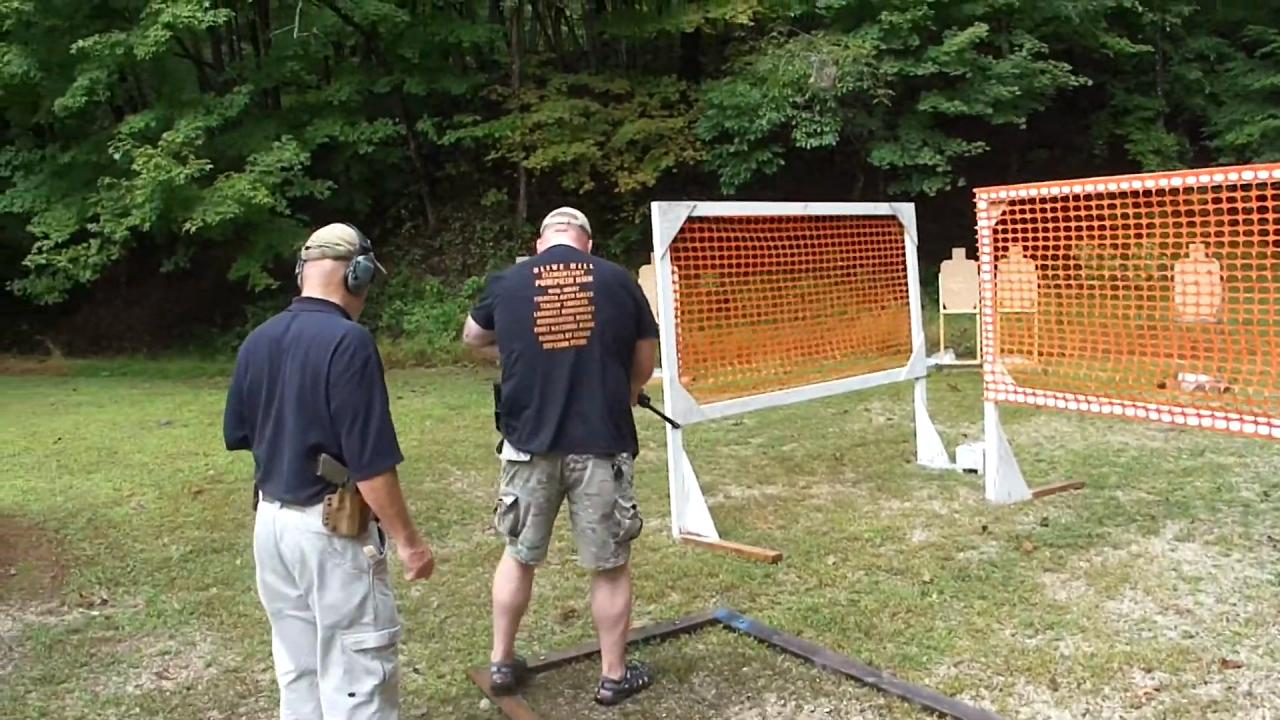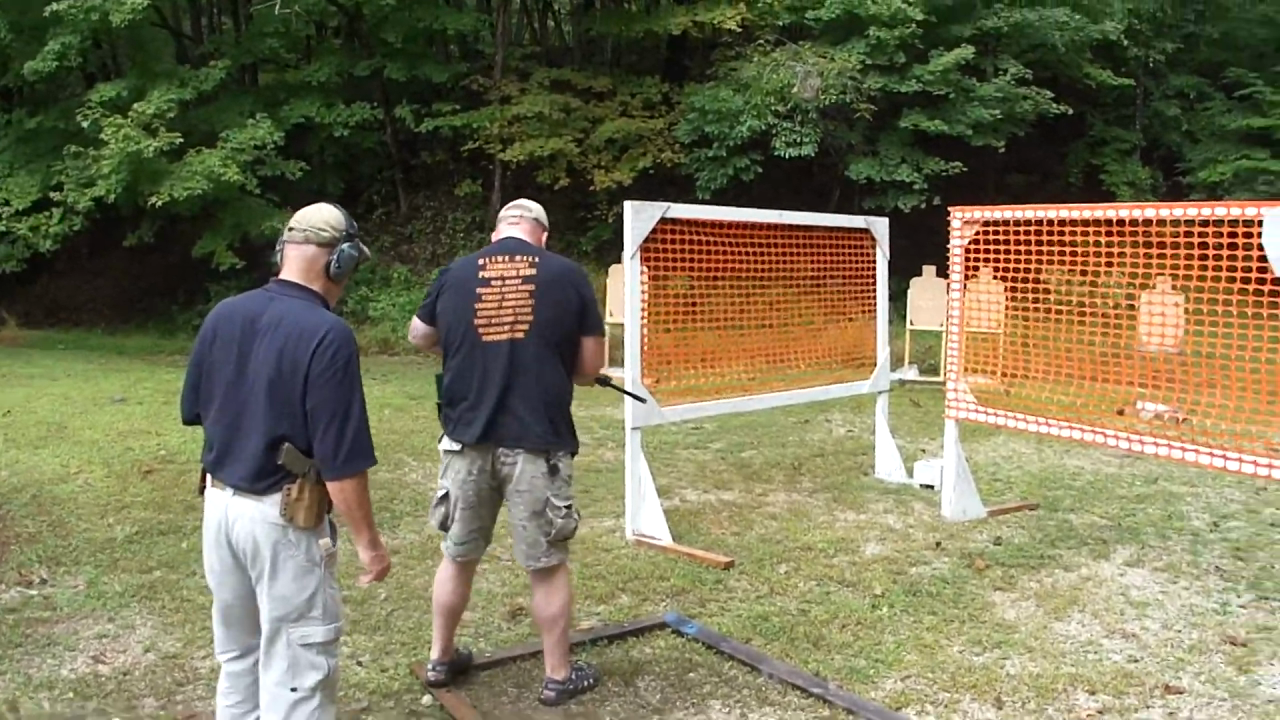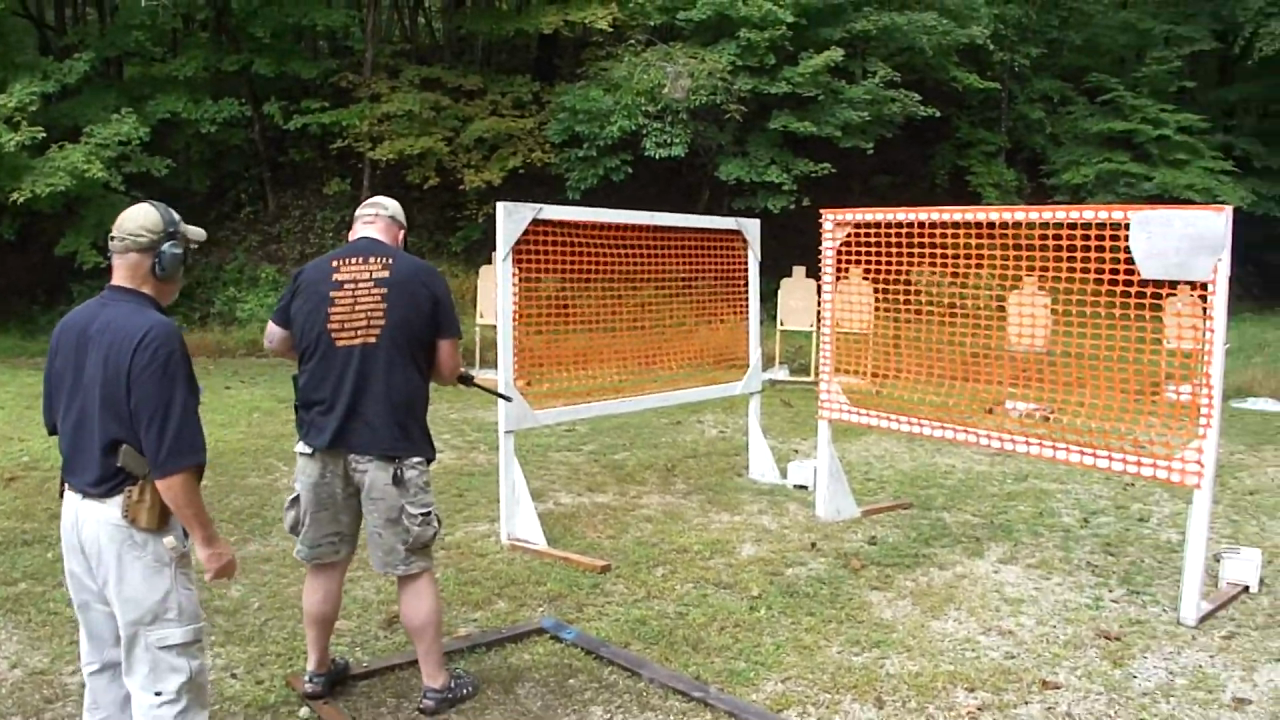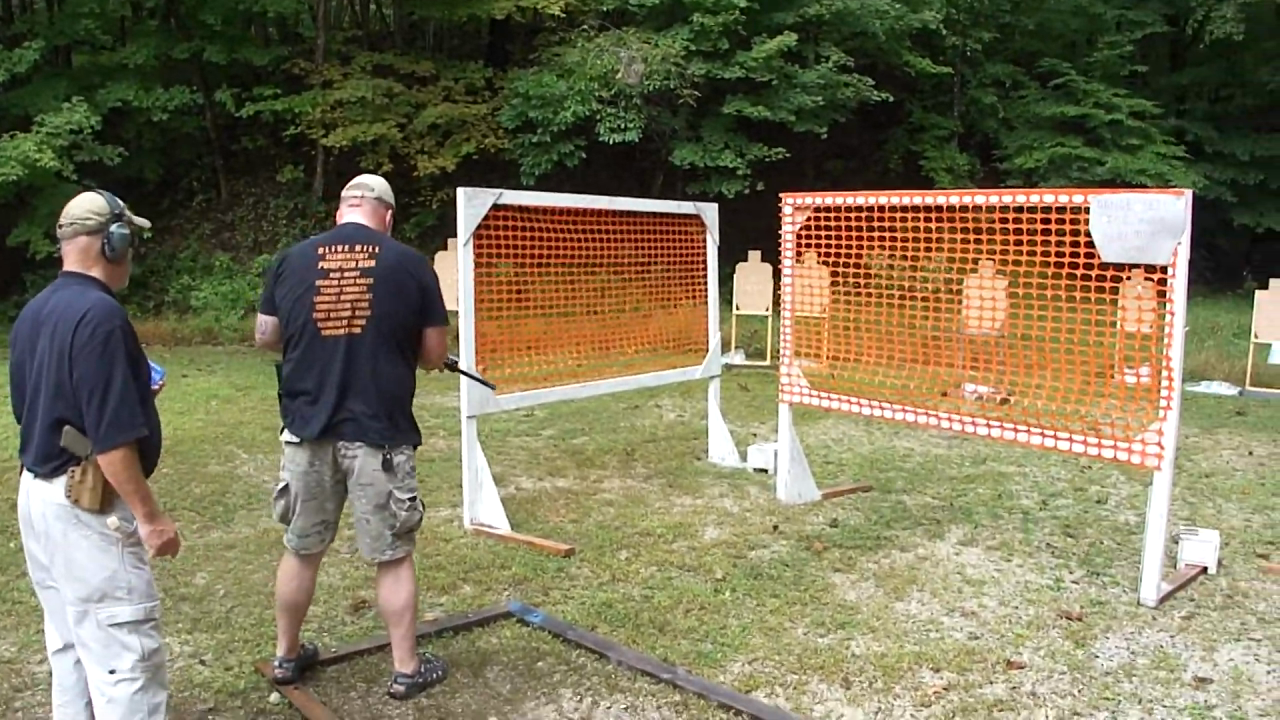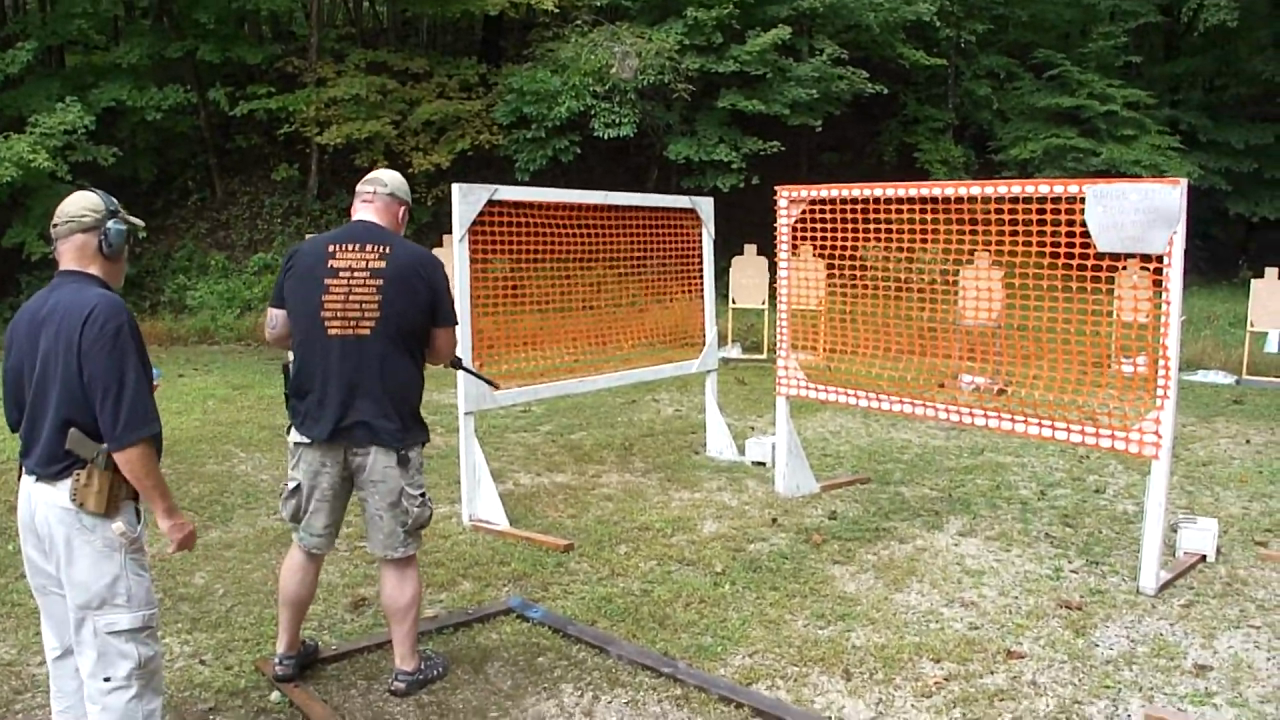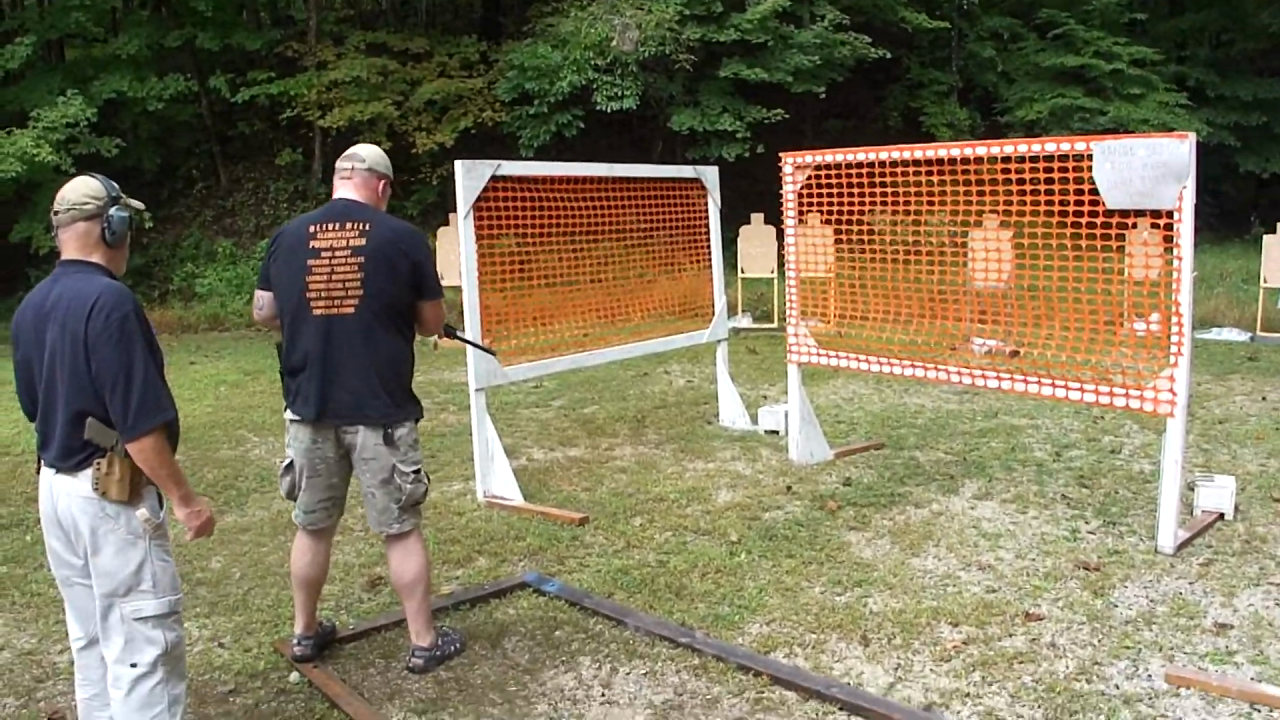
dt=0.4s
person 1, frame 1
left shoulder: (257, 340)
right shoulder: (348, 341)
left elbow: (238, 434)
right elbow: (371, 461)
right wrist: (407, 539)
left hip: (271, 519)
right hip: (331, 529)
left knee: (298, 669)
right knee: (357, 674)
person 1, frame 2
left shoulder: (224, 315)
right shoulder: (327, 335)
left elbow: (194, 410)
right elbow: (341, 461)
right wrist: (368, 541)
left hip: (220, 504)
right hip: (282, 518)
left knee: (237, 651)
right knee: (298, 667)
person 1, frame 3
left shoulder: (71, 325)
right shoulder: (154, 335)
right elbow: (171, 461)
right wrist: (207, 538)
left hip: (78, 512)
right hip: (134, 523)
left knee: (104, 663)
right knee: (168, 675)
person 1, frame 4
left shoulder: (33, 312)
right shoulder: (99, 314)
right elbow: (112, 438)
right wrist: (149, 515)
left hip: (39, 493)
right hip: (88, 505)
left knee: (70, 645)
right knee: (126, 654)
person 1, frame 5
right shoulder: (103, 312)
right elbow: (128, 436)
right wrist: (167, 511)
right hip: (90, 507)
left knee: (68, 651)
right knee: (121, 658)
person 1, frame 6
left shoulder: (31, 305)
right shoulder: (108, 300)
right elbow: (139, 425)
right wrist: (184, 498)
left hip: (57, 487)
right hip: (111, 495)
left knee: (91, 638)
right knee: (145, 645)
person 2, frame 1
left shoulder: (507, 282)
right shoulder: (619, 280)
left elbow: (473, 336)
right elbow: (644, 368)
left hip: (528, 443)
right hip: (601, 444)
left knee: (519, 553)
right knee: (609, 563)
left ankle: (501, 662)
right ankle: (614, 675)
person 2, frame 2
left shoulder: (455, 274)
right shoulder: (569, 275)
left elbow: (419, 338)
right elbow: (590, 369)
left hip: (466, 438)
right hip: (539, 442)
left knee: (458, 554)
right knee: (549, 563)
left ankle: (441, 658)
right ankle: (559, 675)
person 2, frame 3
left shoulder: (309, 274)
right shoulder: (424, 276)
left elbow: (274, 343)
right elbow: (447, 370)
left hip: (322, 443)
right hip: (393, 447)
left knee: (323, 561)
right knee: (413, 568)
left ankle: (317, 669)
person 2, frame 4
left shoulder: (292, 259)
right shoulder: (410, 263)
left elbow: (265, 336)
right elbow: (434, 355)
left hip: (306, 429)
right hip: (379, 434)
left knee: (300, 548)
right knee: (392, 556)
left ankle: (286, 655)
right ankle: (407, 669)
person 2, frame 5
left shoulder: (301, 255)
right shoulder: (421, 263)
left elbow: (274, 332)
right elbow: (443, 352)
left hip: (315, 429)
right hip: (389, 433)
left knee: (306, 544)
right knee: (398, 554)
left ankle: (287, 652)
right ankle: (407, 666)
person 2, frame 6
left shoulder: (286, 237)
right shoulder: (404, 238)
left elbow: (263, 314)
right elbow: (432, 324)
left hip: (309, 409)
right hip: (382, 410)
left knee: (312, 526)
right knee: (402, 529)
left ankle: (305, 633)
right ankle: (424, 642)
